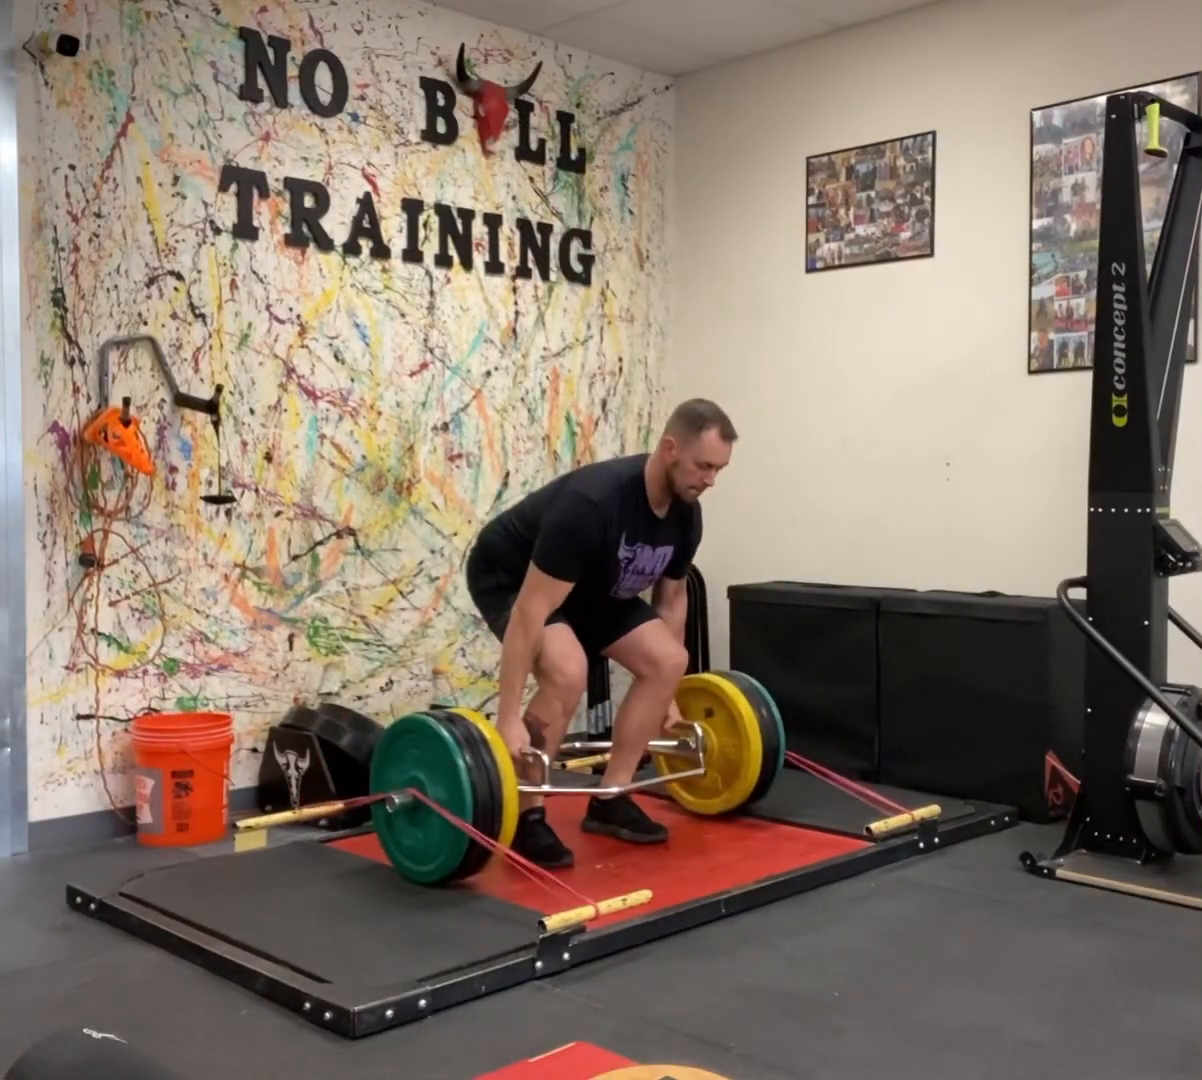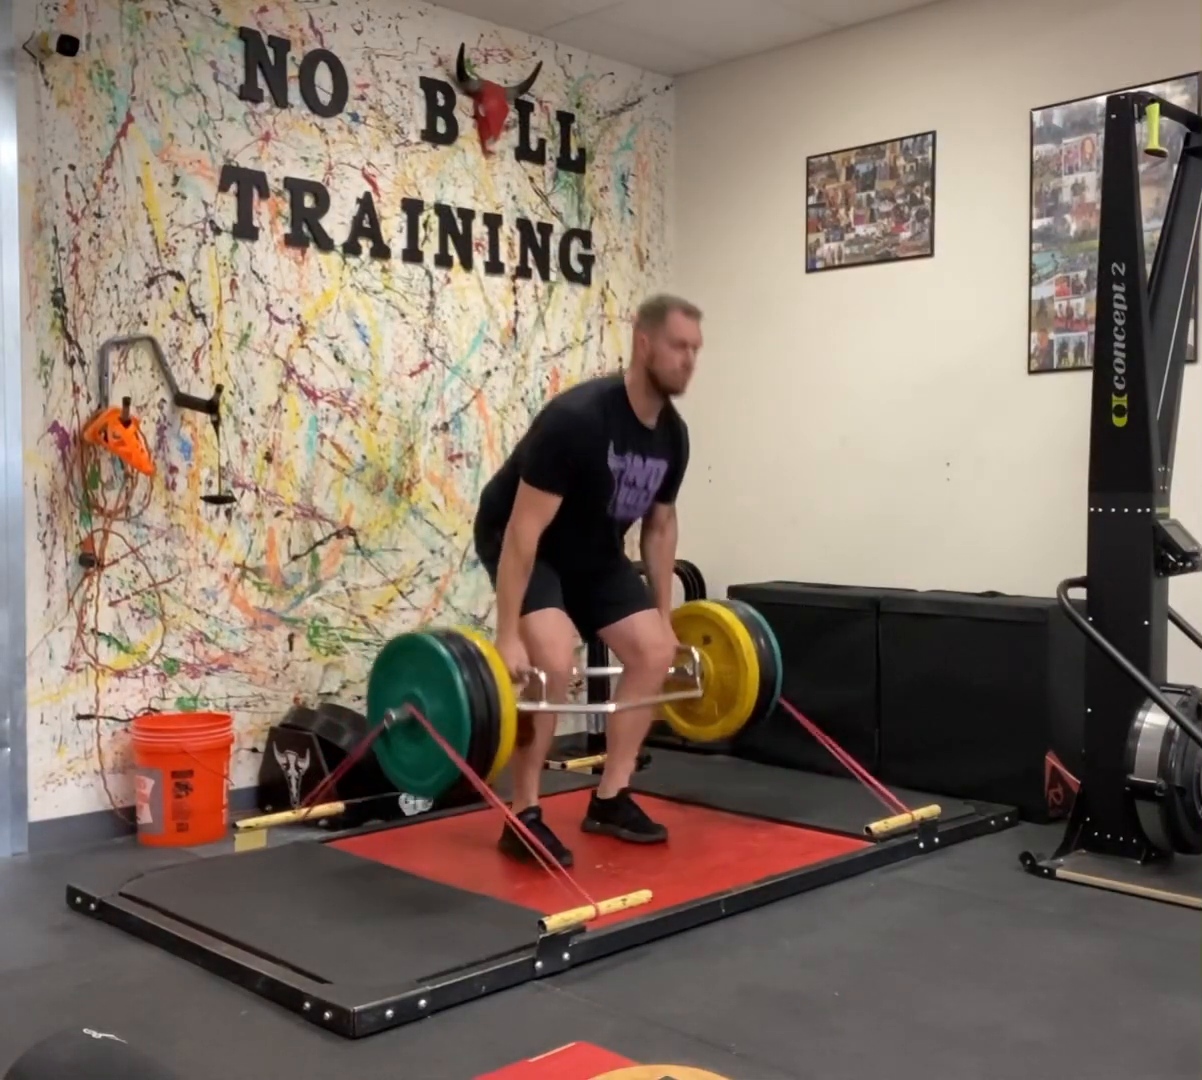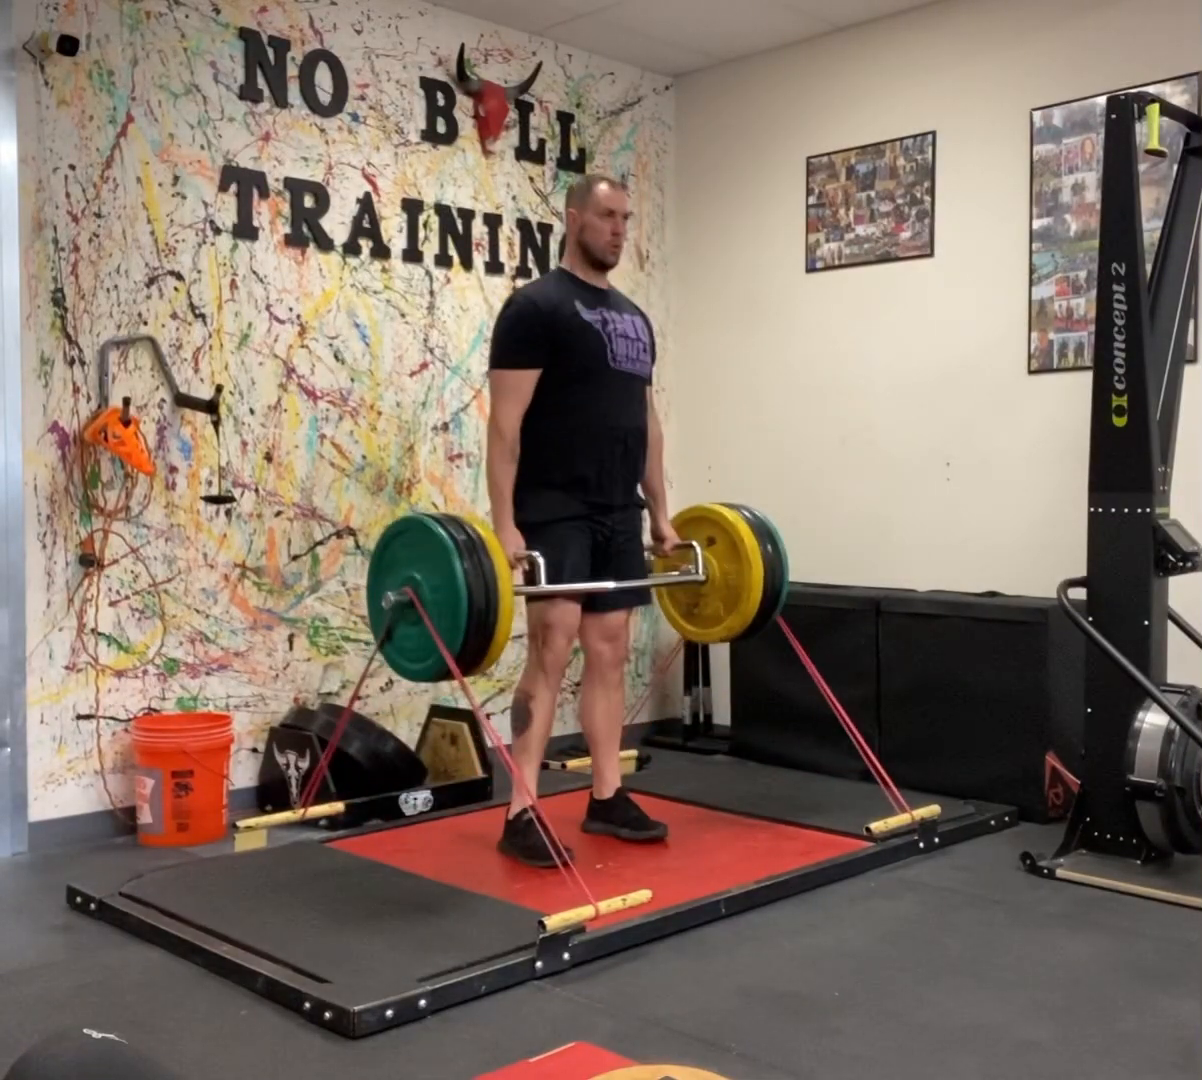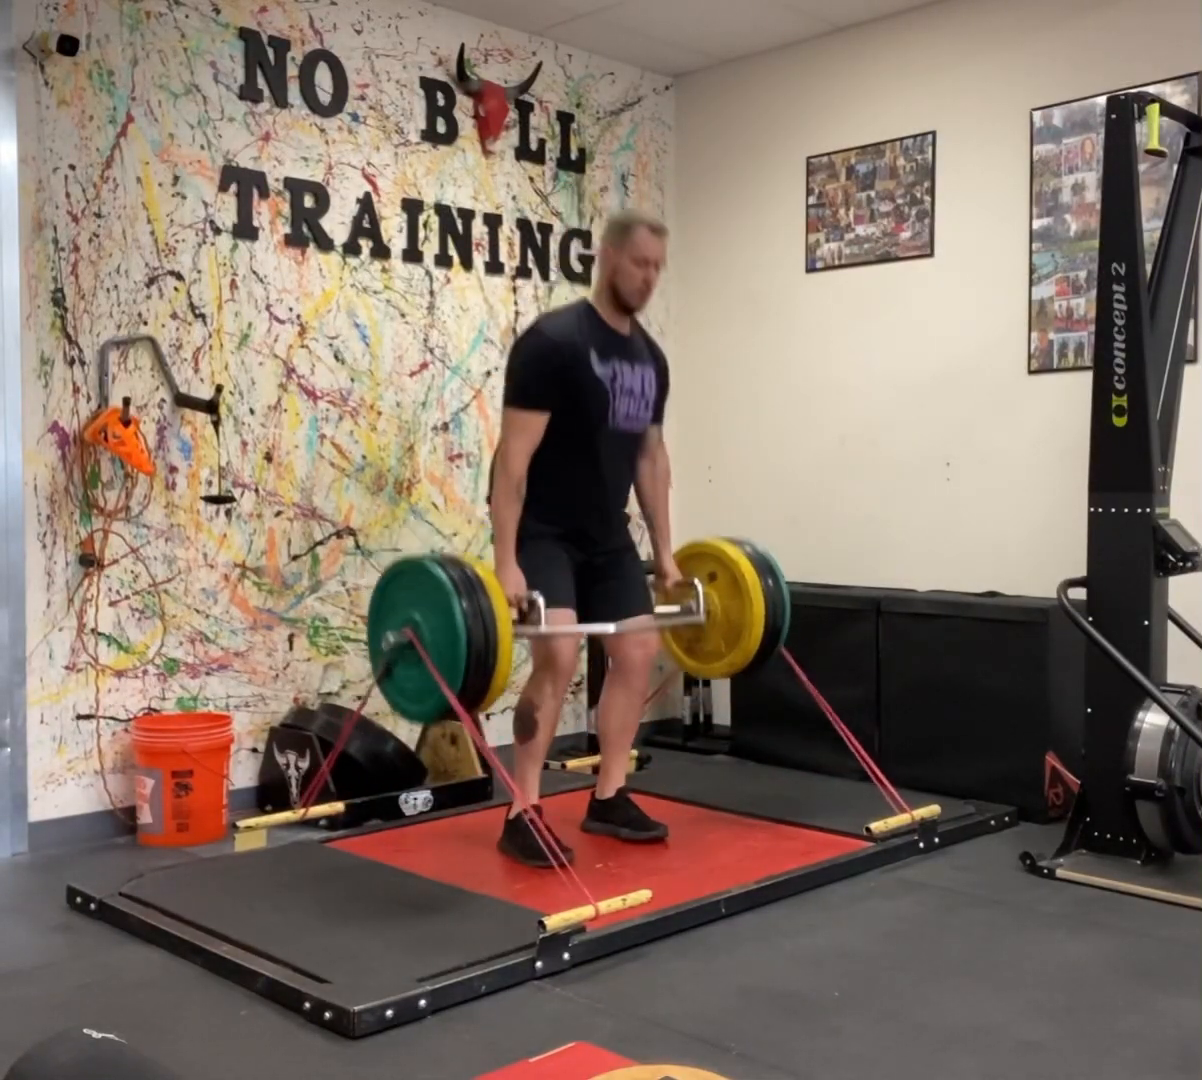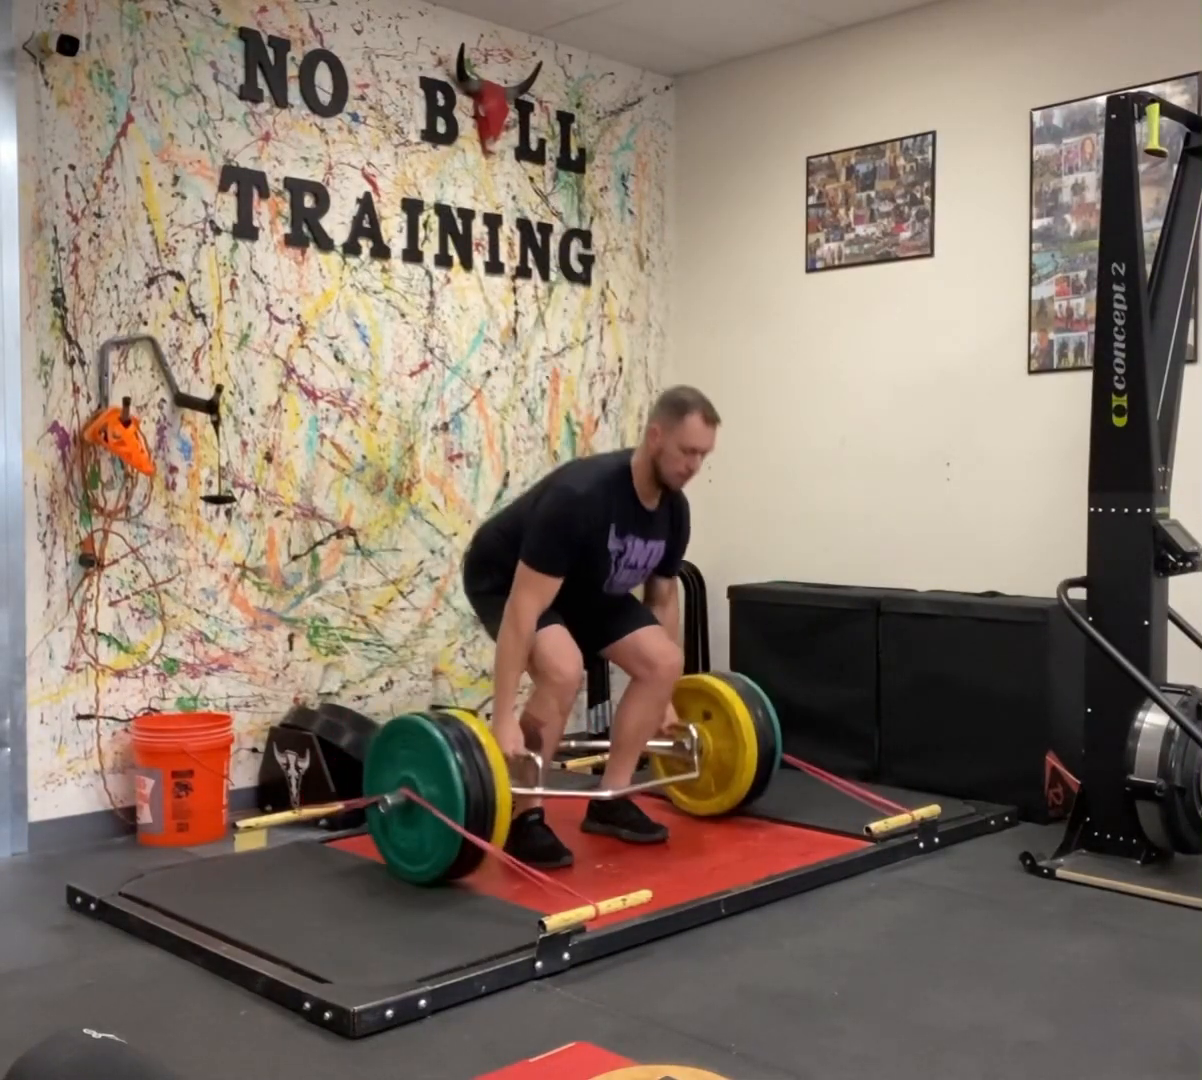
dt=0.4s
person 1, frame 1
left shoulder: (685, 516)
right shoulder: (591, 504)
left elbow: (671, 600)
right elbow: (530, 614)
left wrist: (671, 701)
right wrist: (508, 720)
right hip: (508, 576)
left knee: (667, 662)
right knee: (567, 672)
left ankle: (610, 799)
right ankle: (525, 816)
person 1, frame 2
left shoulder: (672, 434)
right shoulder: (577, 419)
left elbow: (660, 527)
right elbow: (524, 530)
left wrist: (665, 619)
right wrist: (508, 638)
left hip: (594, 549)
right hip: (520, 537)
left knee: (655, 651)
right knee: (555, 664)
left ankle: (610, 798)
right ankle: (522, 816)
person 1, frame 3
left shoulder: (633, 316)
right shoulder: (536, 305)
left elbow: (647, 419)
right elbow: (505, 419)
left wrist: (660, 513)
right wrist: (505, 525)
left hip: (619, 511)
right hip: (554, 511)
left knee: (608, 652)
right knee: (552, 650)
left ankle: (606, 798)
right ankle: (521, 813)
person 1, frame 4
left shoulder: (649, 355)
right shoulder: (552, 342)
left elbow: (651, 457)
right elbow: (514, 456)
left wrist: (664, 550)
right wrist: (506, 562)
left hip: (606, 531)
right hip: (543, 529)
left knee: (638, 654)
right knee: (559, 658)
left ankle: (608, 798)
right ankle: (522, 815)
person 1, frame 5
left shoulder: (673, 512)
right shoulder: (580, 498)
left elbow: (662, 597)
right elbow: (525, 608)
left wrist: (667, 707)
right wrist: (505, 720)
right hip: (502, 577)
left knee: (664, 665)
right knee: (564, 671)
left ankle: (609, 800)
right ankle: (524, 818)
